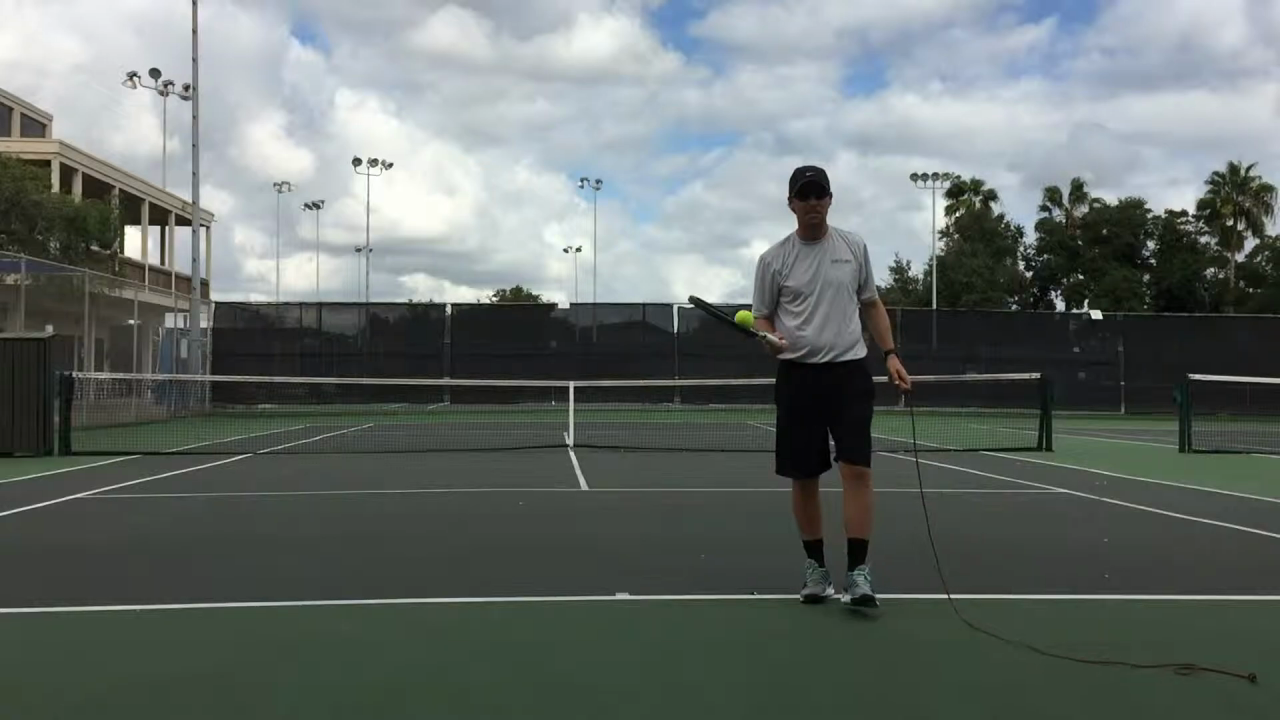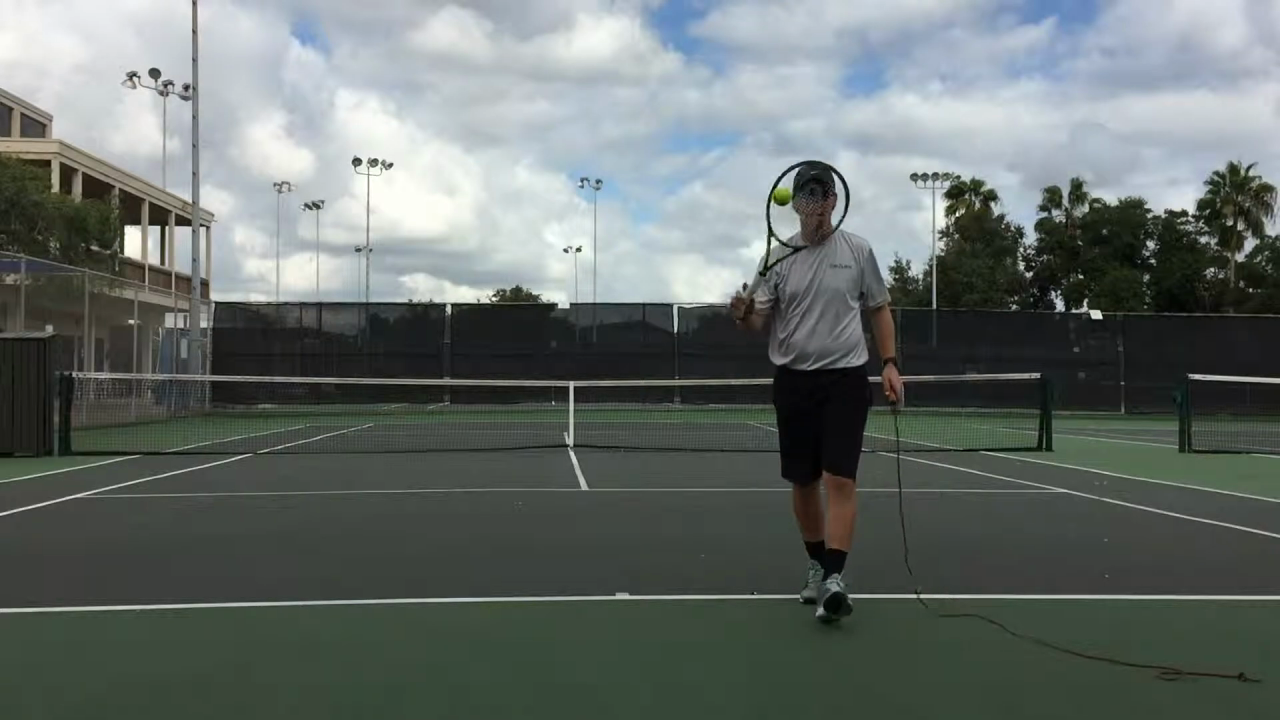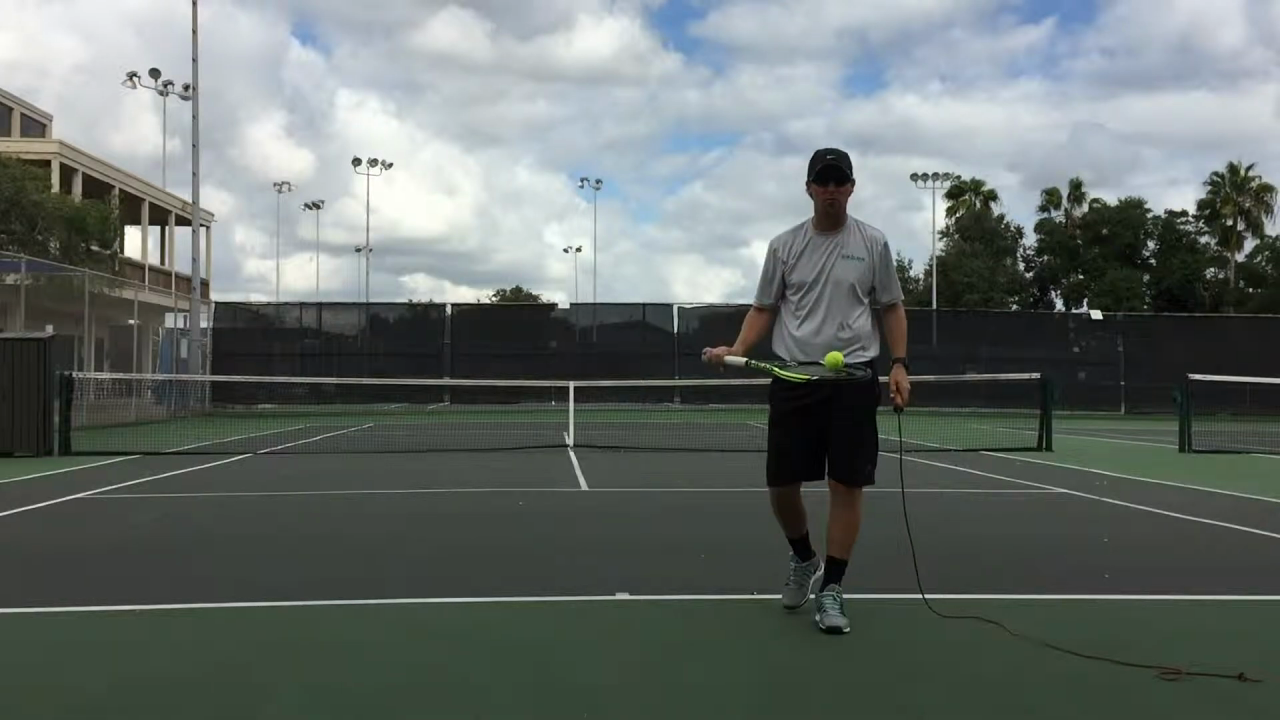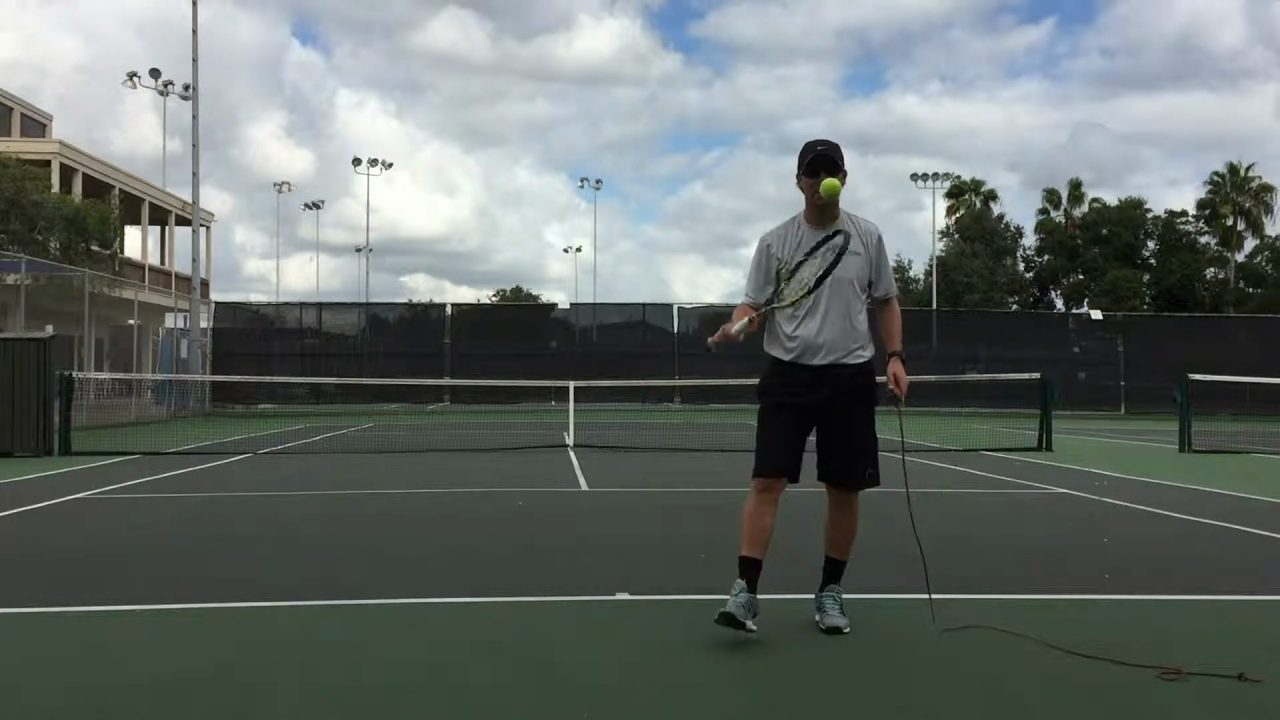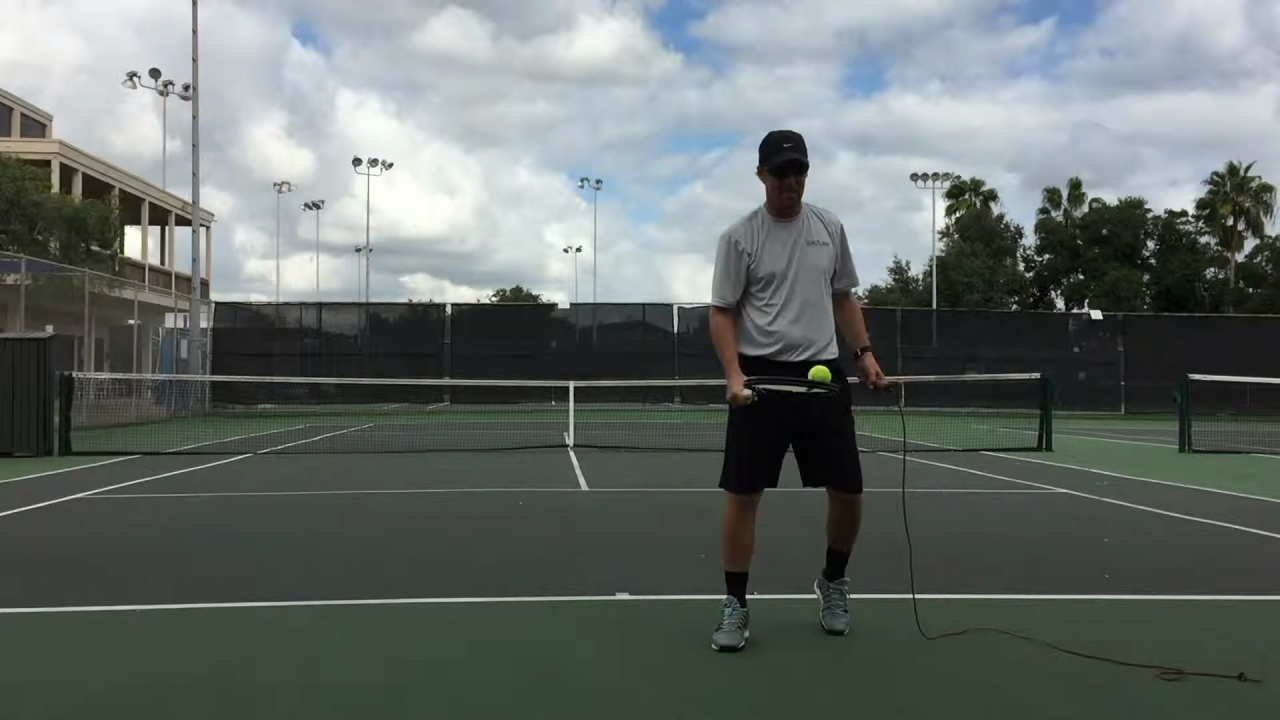
dt=0.4s
person 1, frame 1
left shoulder: (854, 247)
right shoulder: (773, 259)
left elbow: (871, 304)
right elbow: (760, 318)
left wrist: (891, 354)
right wrist: (768, 338)
left hip: (850, 371)
right hip: (797, 376)
left knee: (857, 469)
right knee: (804, 477)
left ankle: (857, 571)
right ankle: (816, 567)
person 1, frame 2
left shoulder: (859, 251)
right shoulder: (776, 258)
left elbow: (879, 309)
right elbow: (758, 322)
left wrist: (890, 363)
right wrist: (742, 313)
left hip: (846, 378)
right hip: (793, 379)
left knee: (840, 479)
right knee: (803, 480)
left ankle: (834, 581)
right ankle: (816, 566)
person 1, frame 3
left shoulder: (873, 243)
right shoulder: (783, 245)
left elbow: (891, 307)
right elbow: (763, 309)
left wrist: (898, 364)
right wrist: (735, 351)
left hip: (852, 379)
right hip: (793, 379)
left knee: (846, 486)
right knee: (782, 484)
left ankle: (830, 590)
right ankle: (803, 558)
person 1, frame 4
left shoulder: (867, 236)
right shoulder: (774, 241)
left elbow: (886, 302)
right elbow: (753, 305)
left wrist: (895, 357)
right wrist: (735, 328)
left hip: (849, 377)
right hip: (787, 375)
left knee: (845, 489)
right knee: (767, 482)
left ankle: (829, 591)
right ankle: (744, 593)
person 1, frame 5
left shoulder: (830, 227)
right shoulder: (739, 237)
right elbow: (722, 311)
left wrist: (864, 352)
right wrist: (733, 373)
left hip: (822, 374)
right hip: (761, 377)
left knee: (847, 490)
right knee: (742, 492)
left ankle: (833, 581)
right ankle: (735, 605)
